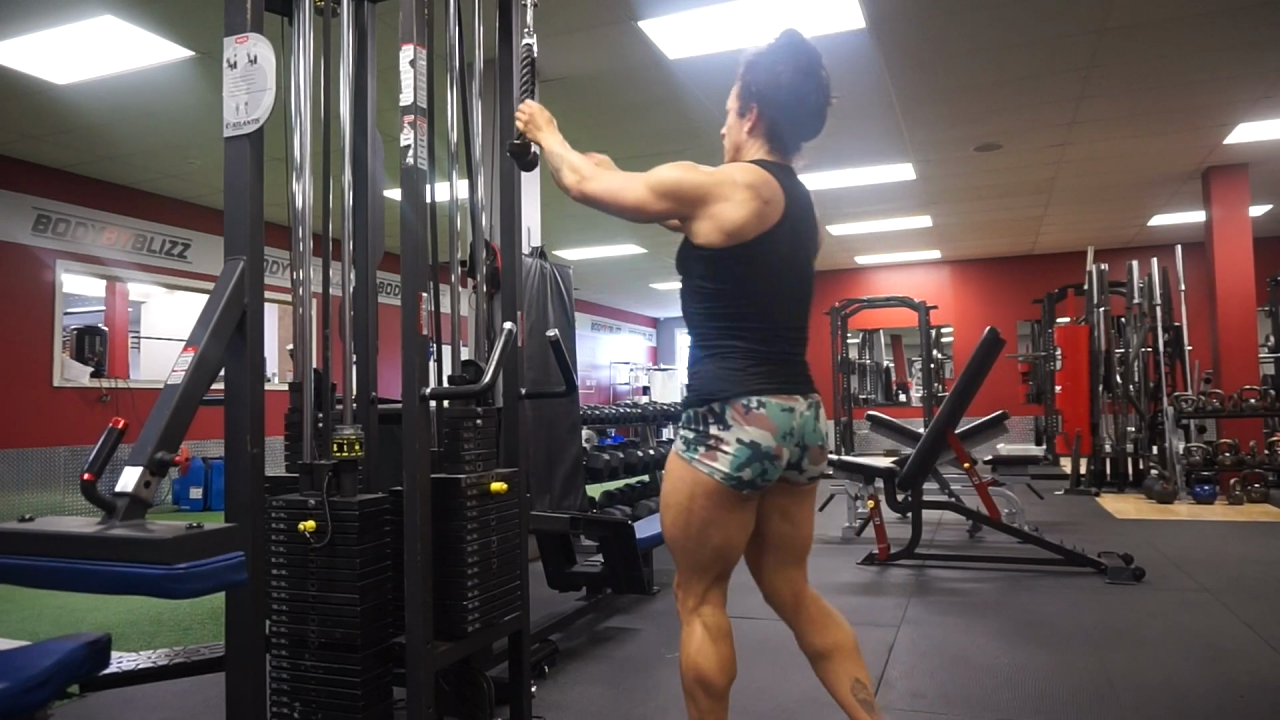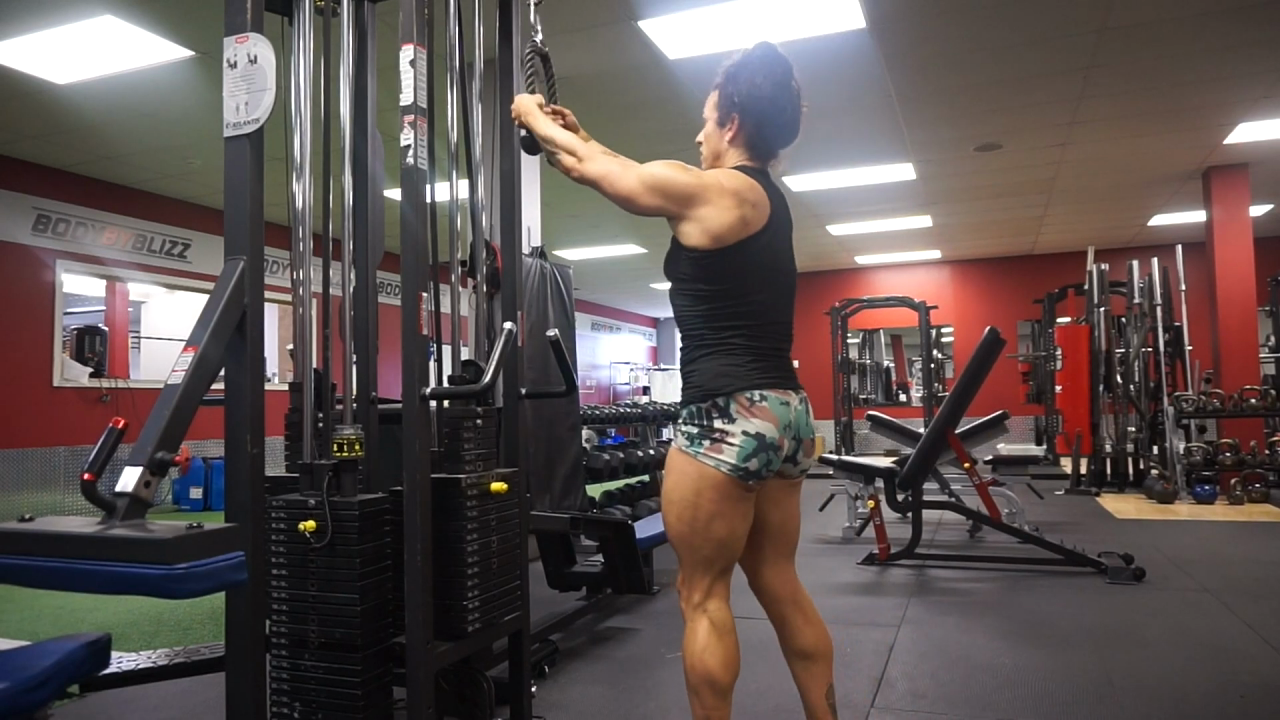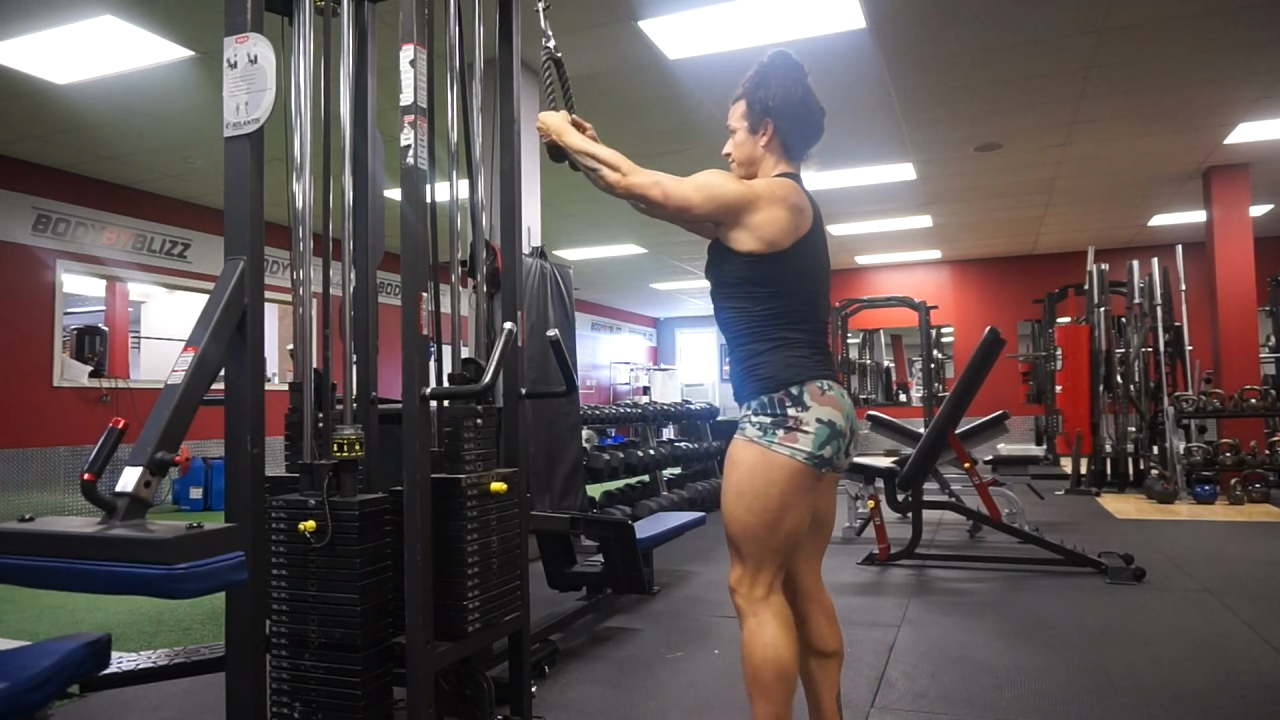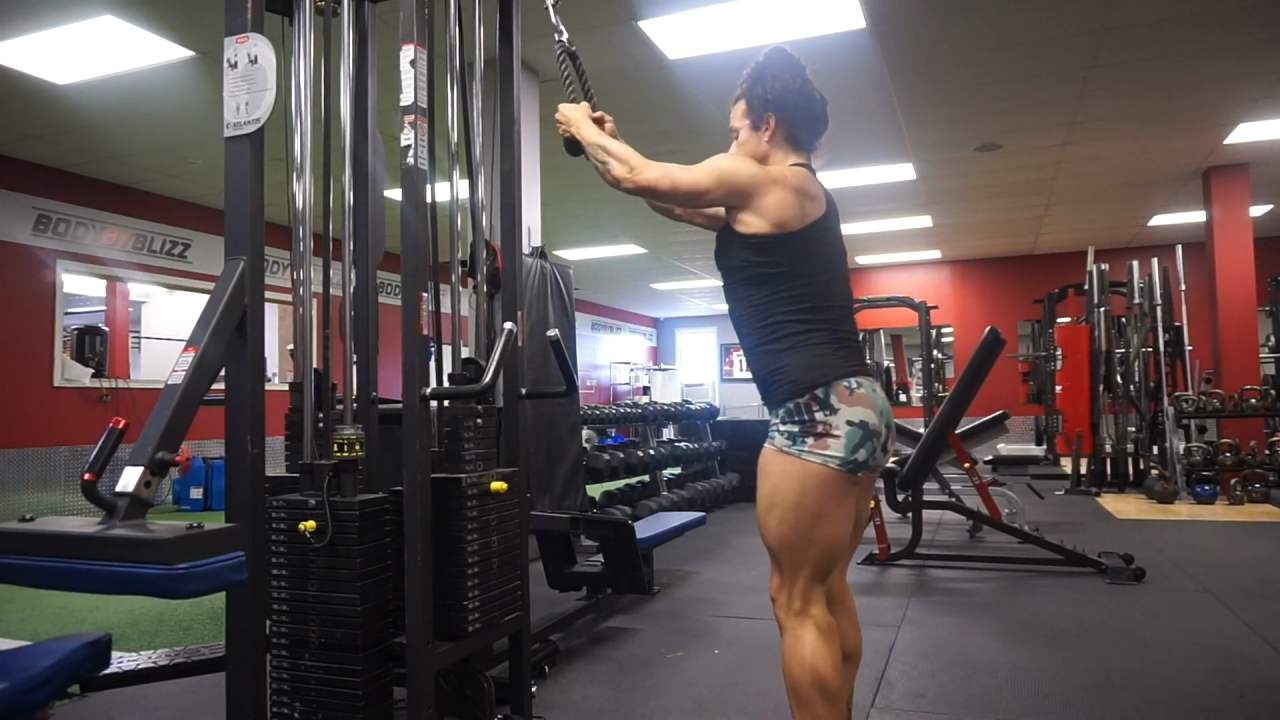
dt=0.5s
person 1, frame 1
left shoulder: (717, 187)
right shoulder: (797, 204)
left elbow: (583, 185)
left wrist: (547, 135)
right wrist: (621, 174)
left hip: (732, 421)
right hip: (799, 417)
left knee: (699, 600)
right knee: (792, 593)
person 1, frame 2
left shoulder: (709, 191)
right shoulder: (764, 199)
left elbow: (588, 170)
right elbow: (629, 174)
left wrist: (534, 121)
right wrist: (578, 133)
left hip: (728, 418)
right hip: (783, 412)
left knee: (703, 597)
right knee: (779, 588)
person 1, frame 3
left shoulder: (755, 197)
right shoulder: (786, 204)
left elbow: (635, 184)
right elbow: (659, 197)
left wrist: (564, 136)
right wrist: (593, 147)
left hip: (784, 412)
right hip: (813, 409)
left knee: (755, 589)
right knee: (801, 586)
person 1, frame 4
left shoulder: (763, 182)
right shoulder: (795, 196)
left elbow: (635, 177)
right elbow: (682, 205)
left wrist: (582, 130)
right wrist: (609, 140)
left hip: (818, 411)
right hip: (849, 408)
left knee: (796, 600)
right knee: (823, 592)
